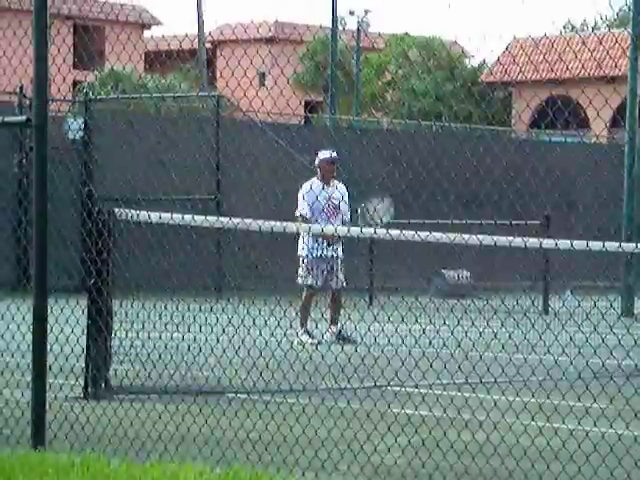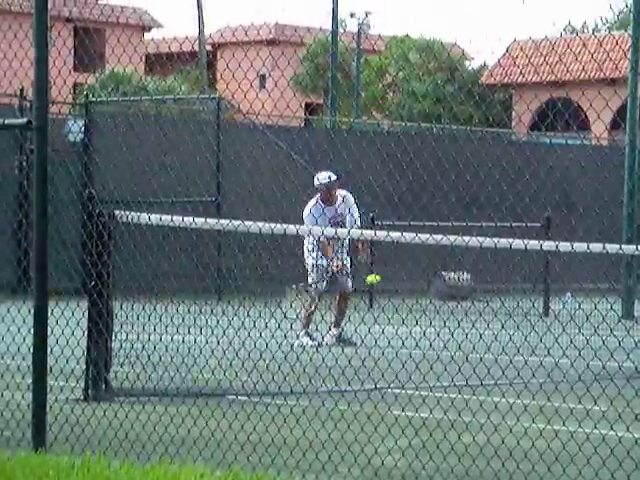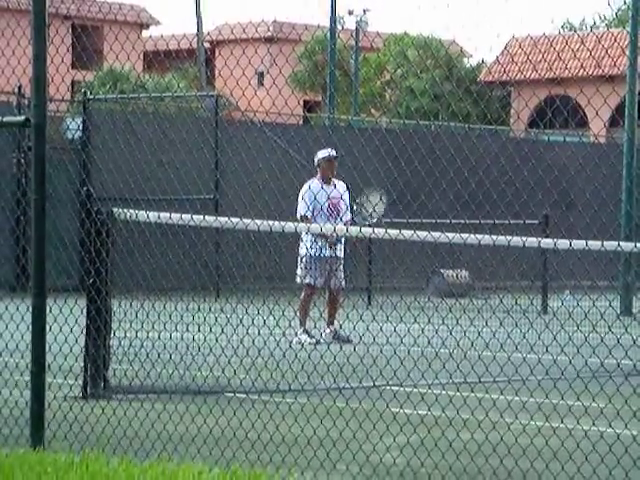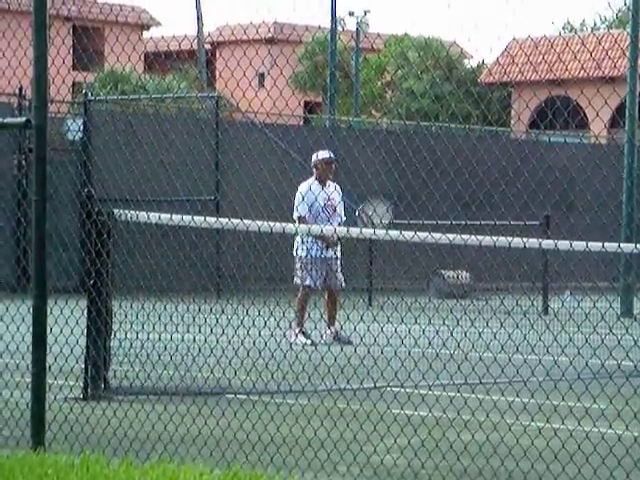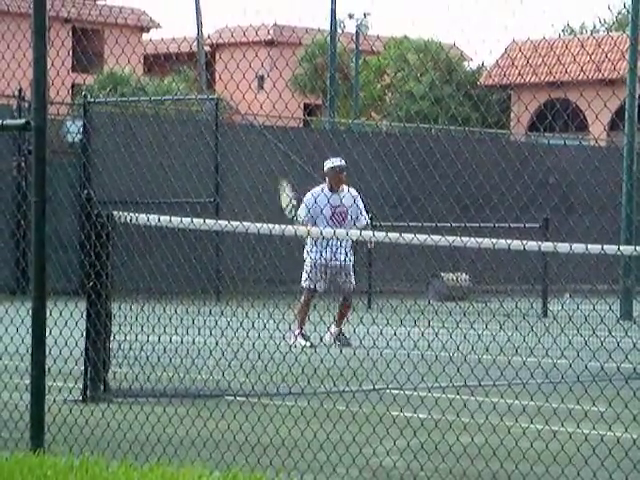
dt=0.7s
person 1, frame 1
left shoulder: (341, 188)
right shoulder: (309, 188)
right elbow: (303, 218)
left wrist: (339, 234)
right wrist: (324, 234)
left hip: (334, 249)
right hip: (313, 249)
left knee: (337, 290)
right knee: (310, 290)
left ankle: (334, 330)
right ankle: (303, 330)
person 1, frame 2
left shoulder: (346, 197)
right shoulder: (312, 209)
left elbow: (354, 224)
right elbow: (321, 241)
left wrist: (361, 243)
right wrist: (333, 261)
left hip: (341, 255)
right hip: (319, 255)
left knee: (345, 292)
right knee: (317, 292)
left ankle: (335, 332)
right ankle: (304, 332)
person 1, frame 3
left shoulder: (342, 187)
right shoulder: (310, 188)
left elbow: (346, 218)
right elbow: (304, 219)
right wrist: (325, 235)
left hip: (335, 249)
right hip: (314, 248)
left knee: (336, 289)
right knee: (310, 288)
left ankle: (330, 329)
right ankle: (301, 330)
person 1, frame 4
left shoulder: (336, 189)
right shoulder: (307, 189)
right elbow: (301, 220)
left wrist: (338, 235)
right wrist: (323, 237)
left hip: (332, 250)
right hip: (310, 249)
left knee: (334, 290)
right knee: (305, 289)
left ankle: (331, 330)
right ankle: (298, 330)
person 1, frame 5
left shoulder: (352, 194)
right shoulder: (314, 195)
left elbow: (362, 223)
right elbow: (302, 220)
left hip: (343, 255)
right hip: (318, 254)
left knee: (348, 293)
right knee: (309, 292)
left ankle: (336, 331)
right ankle: (298, 332)
